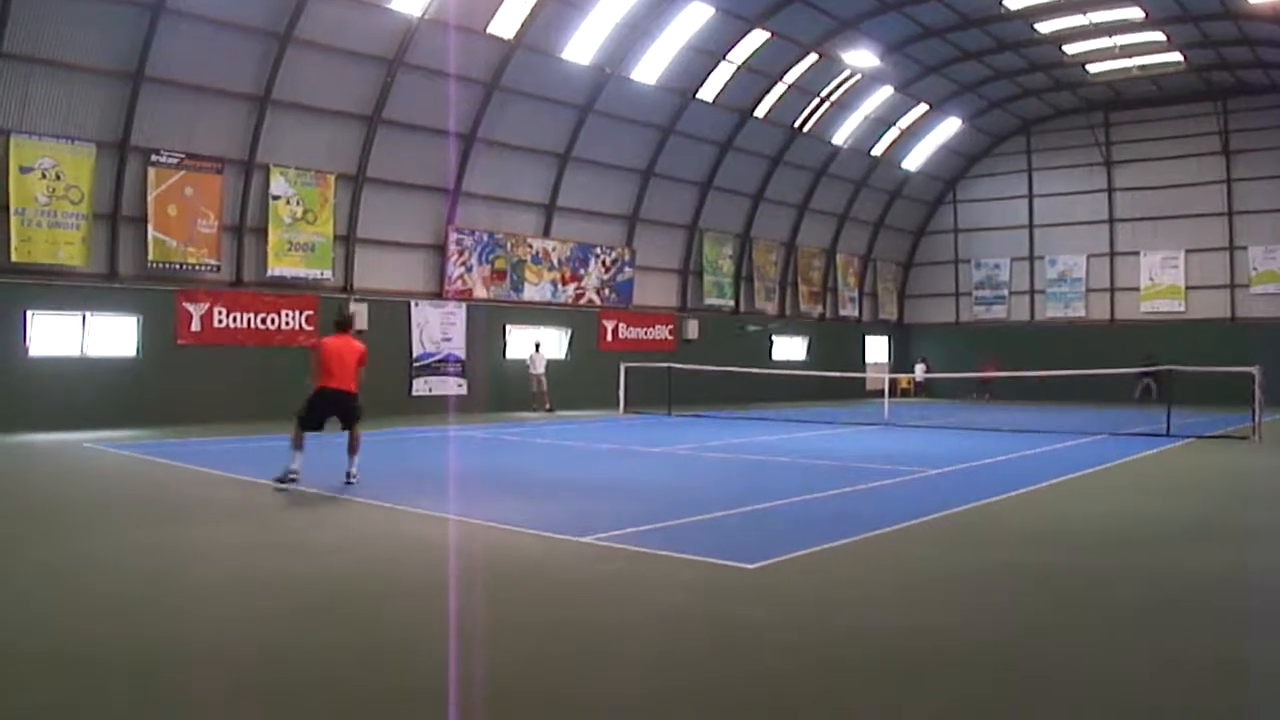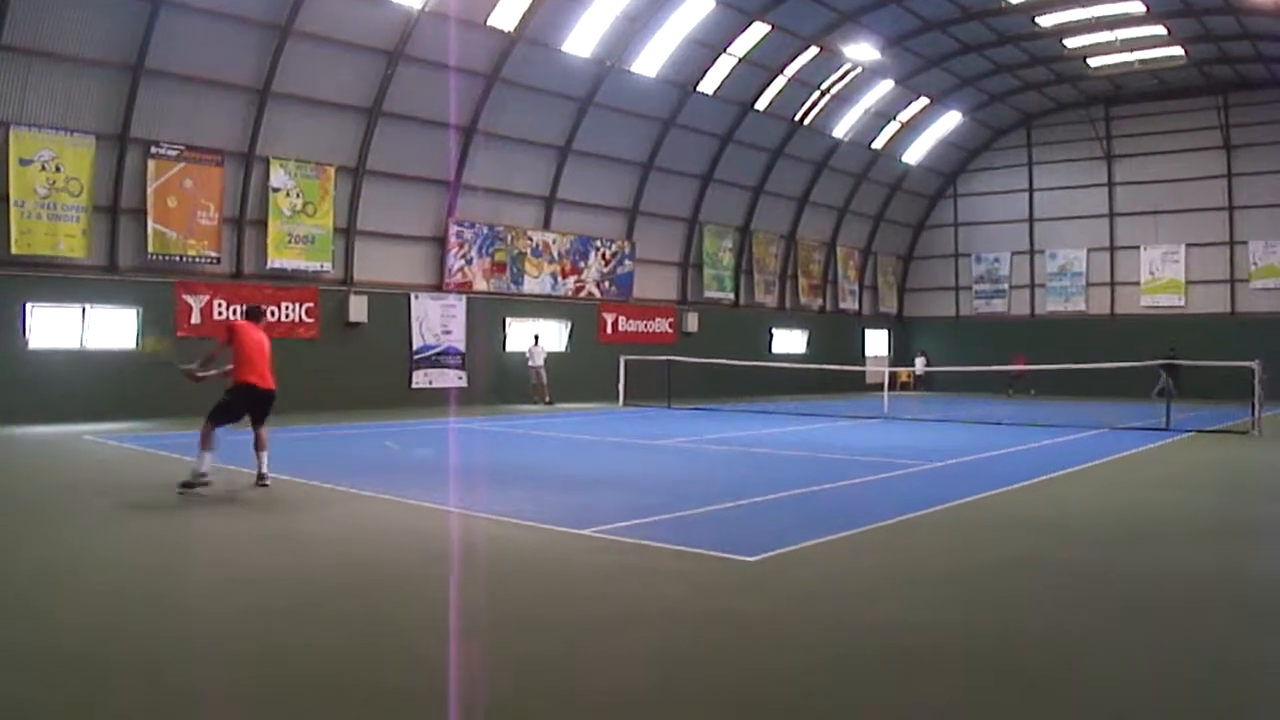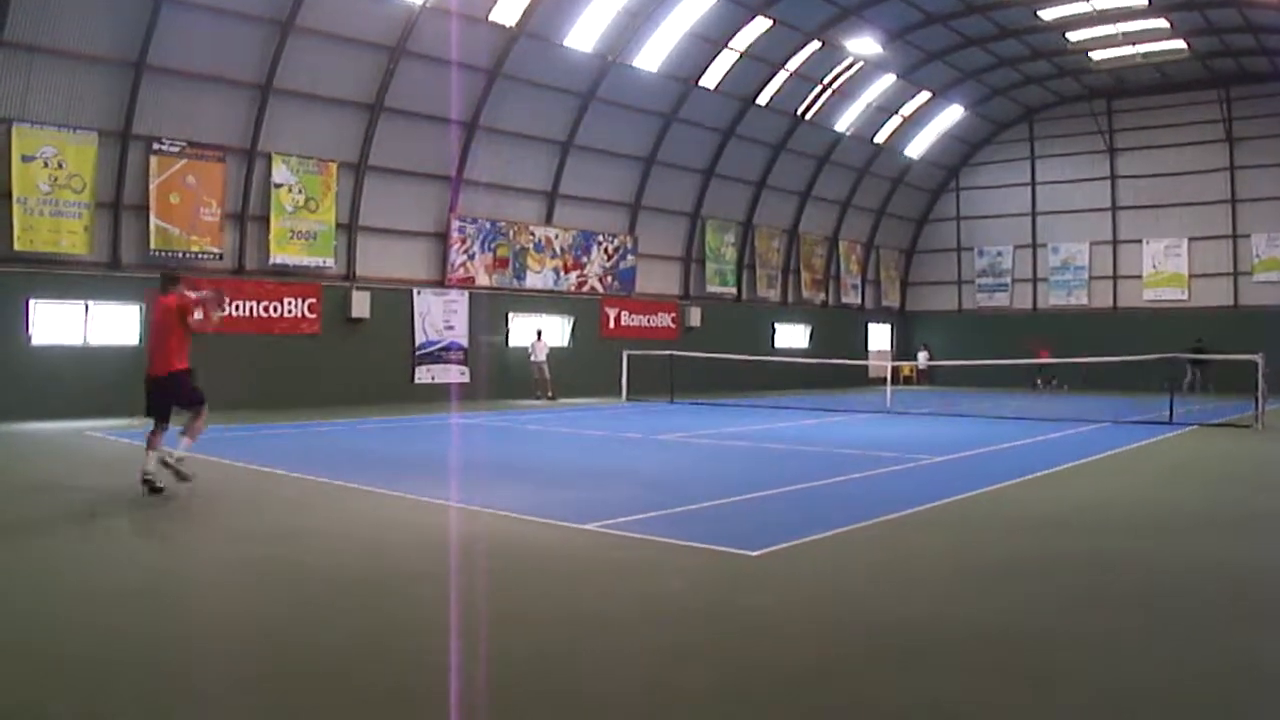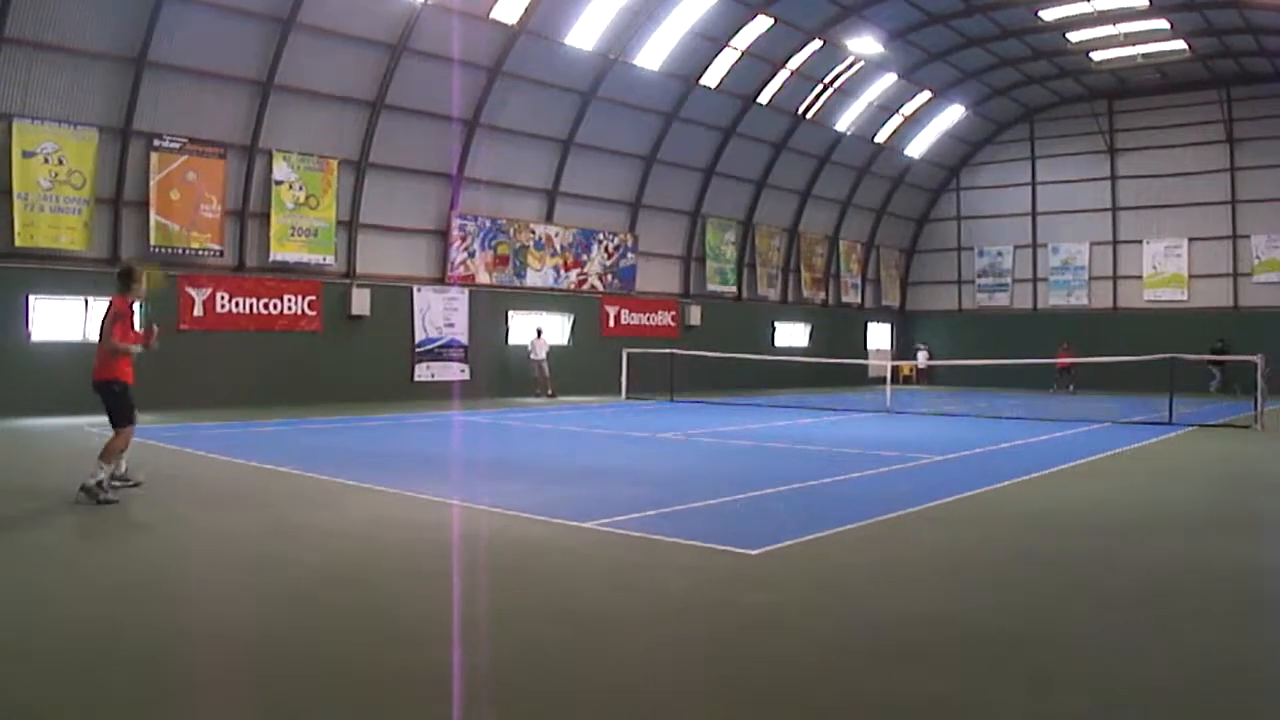
dt=0.4s
person 1, frame 1
left shoulder: (322, 343)
right shoulder: (360, 348)
left hip: (325, 392)
right hip: (347, 395)
left knee: (300, 428)
right knee: (354, 429)
left ankle: (293, 471)
right ankle: (352, 472)
person 1, frame 2
left shoulder: (236, 326)
right shoulder: (264, 338)
left elbow: (216, 353)
left wrist: (197, 369)
right wrist: (207, 375)
left hip: (244, 387)
right hip: (267, 391)
left knee: (209, 425)
right knee: (259, 427)
left ankle: (200, 474)
right ankle: (263, 473)
person 1, frame 3
left shoulder: (157, 303)
right shoulder: (181, 302)
right elbow: (196, 328)
right wrist: (210, 314)
left hip: (155, 374)
right hip: (176, 372)
left knee: (160, 426)
right knee: (200, 412)
left ankle: (150, 473)
right ankle: (175, 456)
person 1, frame 4
left shoulder: (122, 306)
right shoulder: (120, 308)
left elbow: (131, 341)
right elbow: (108, 345)
left wrist: (146, 339)
right wrist: (134, 348)
left hip: (115, 378)
right hip: (111, 379)
left knee: (126, 427)
right knee: (125, 430)
left ankle: (118, 473)
right ankle: (94, 482)
